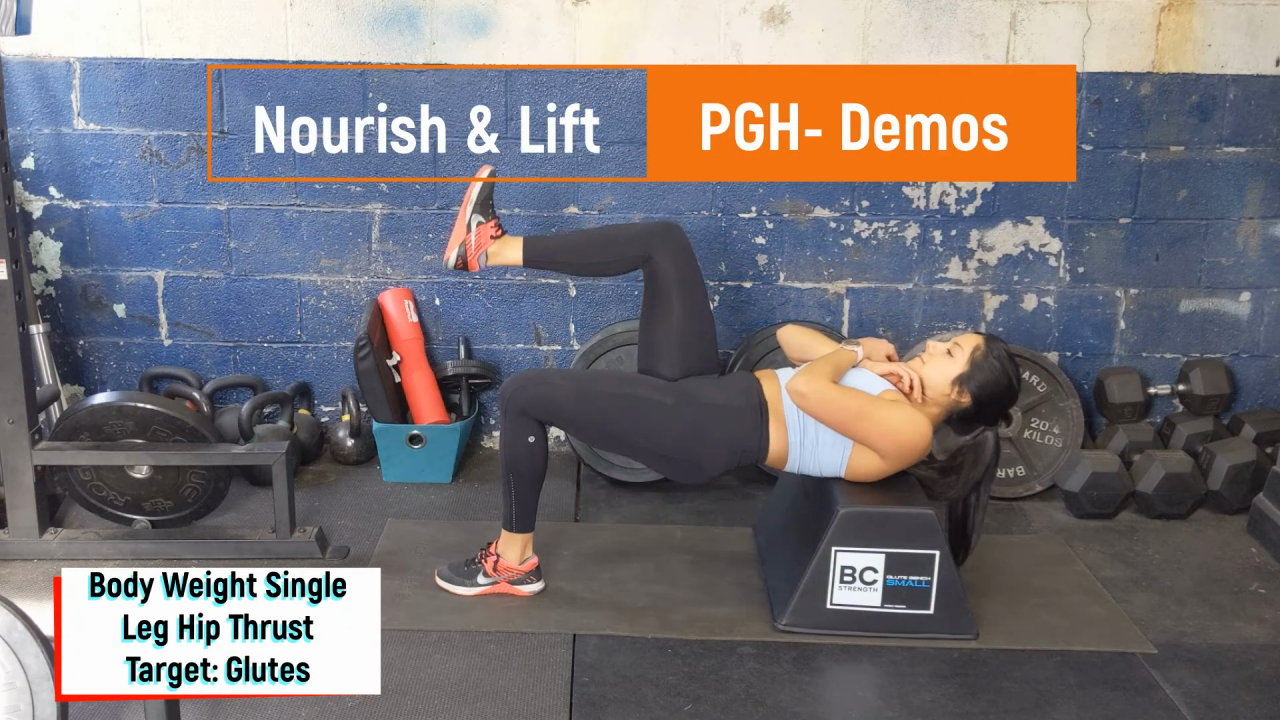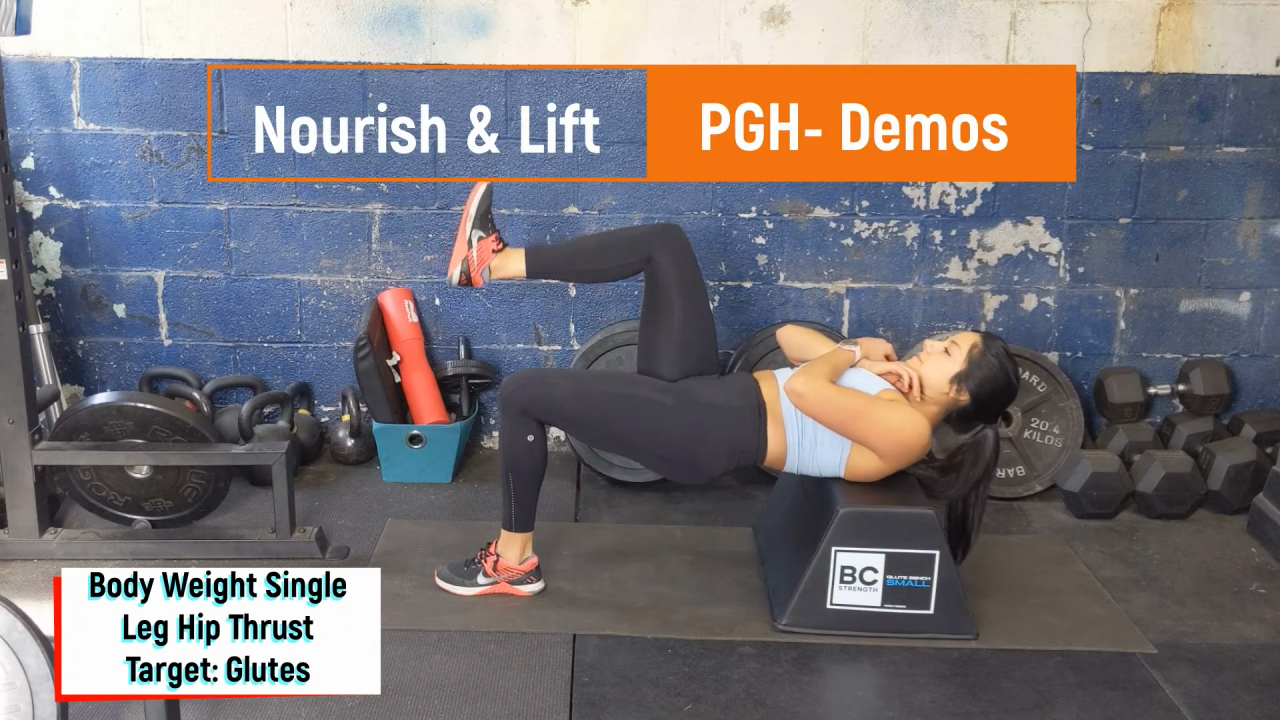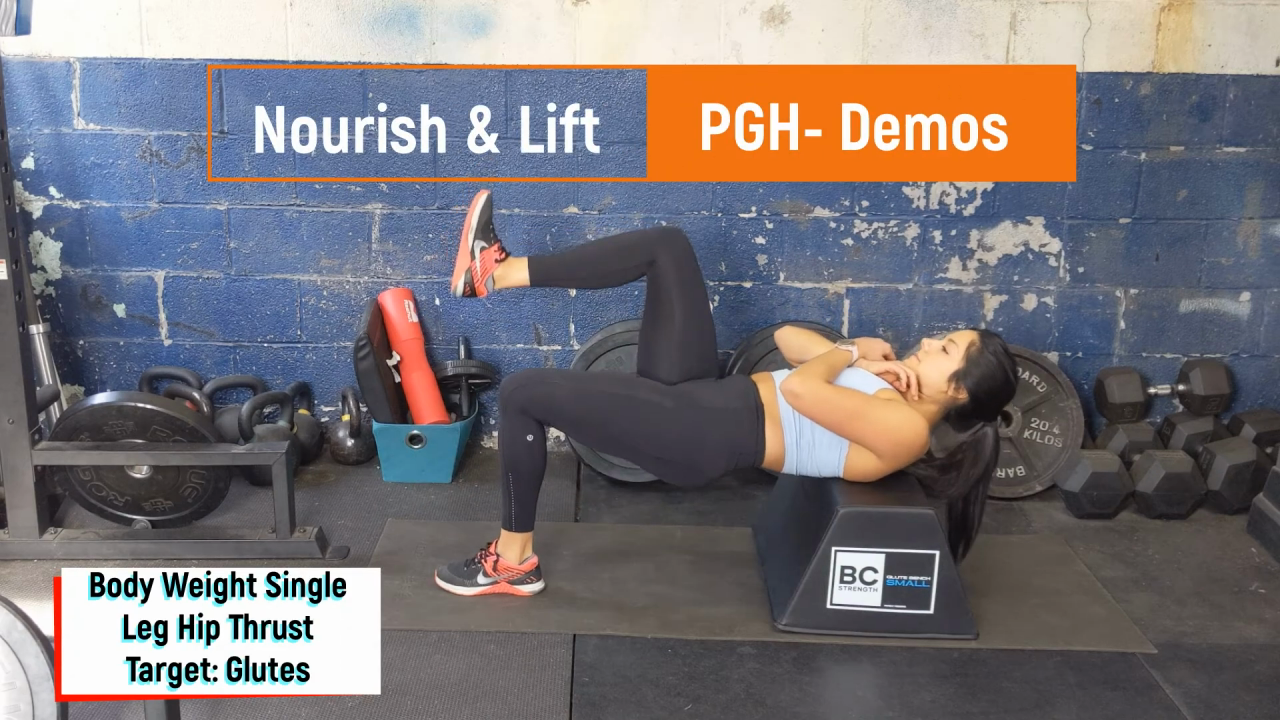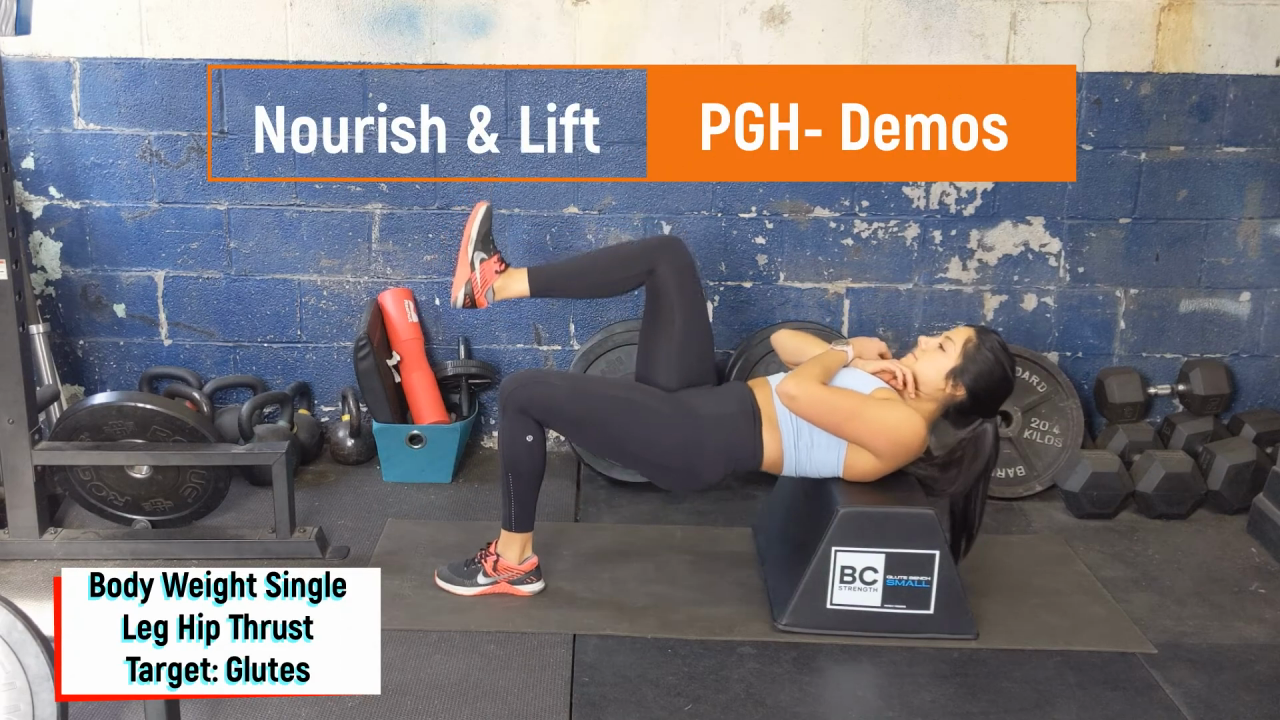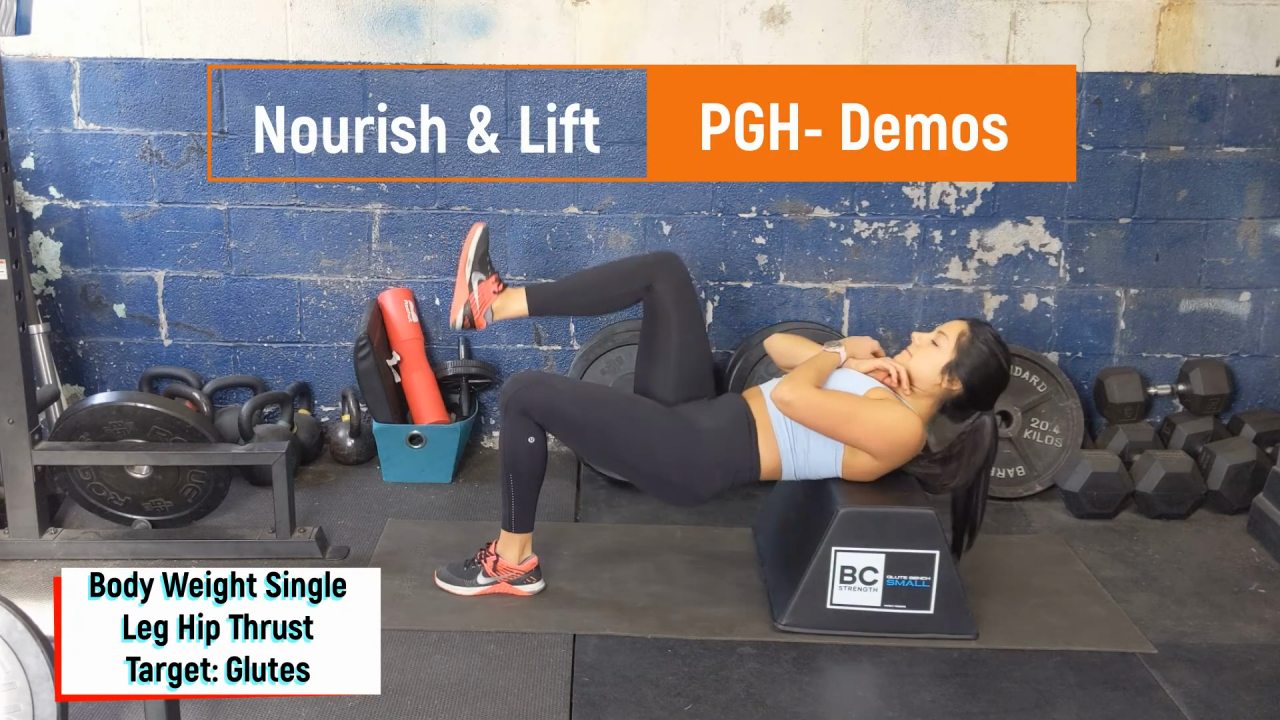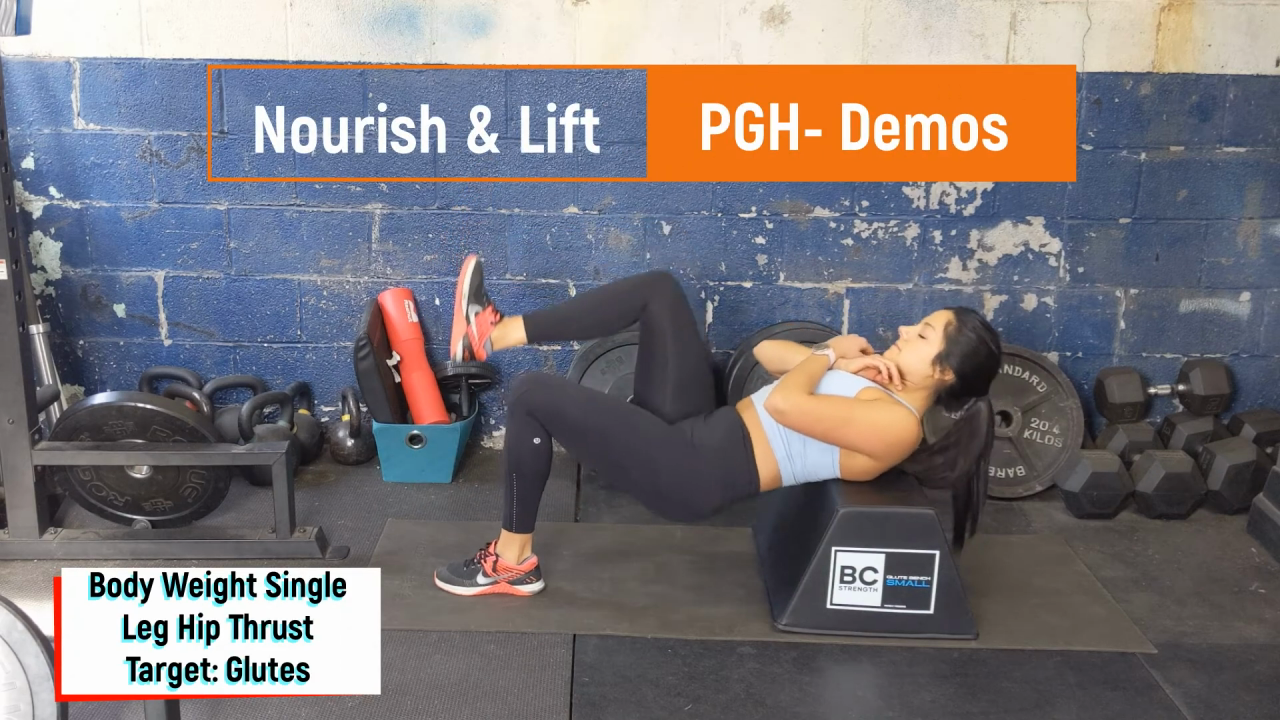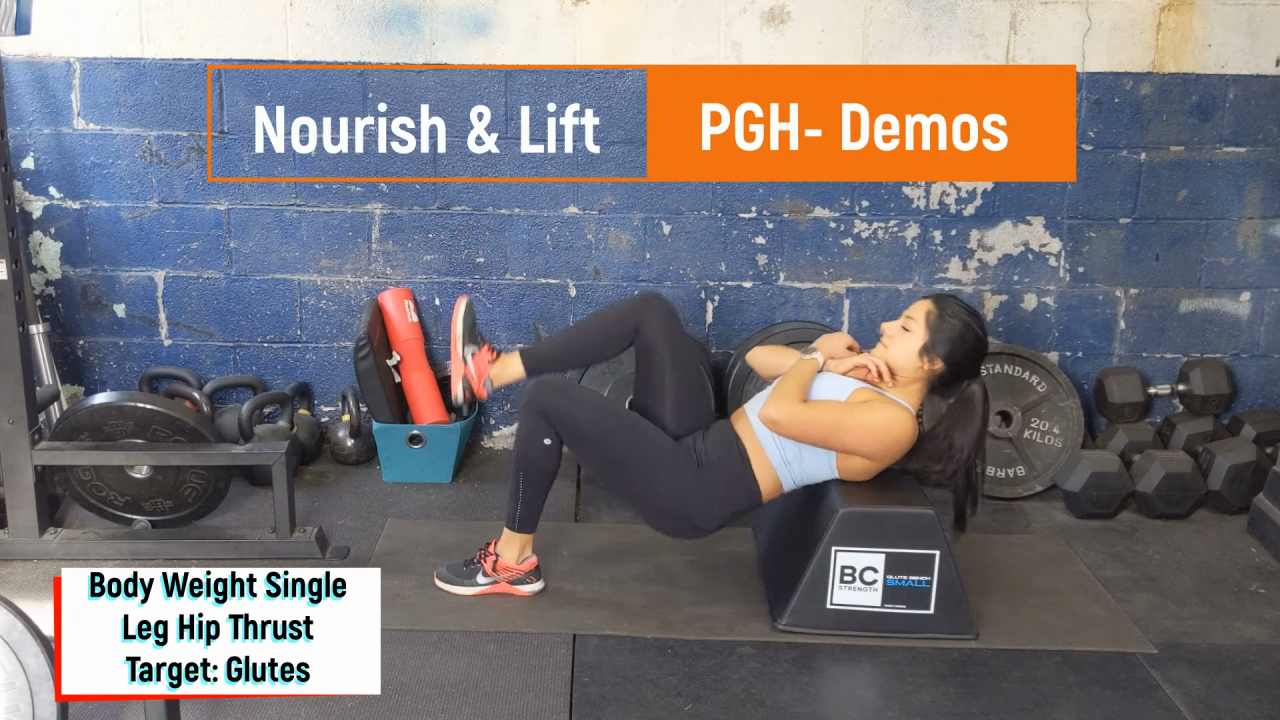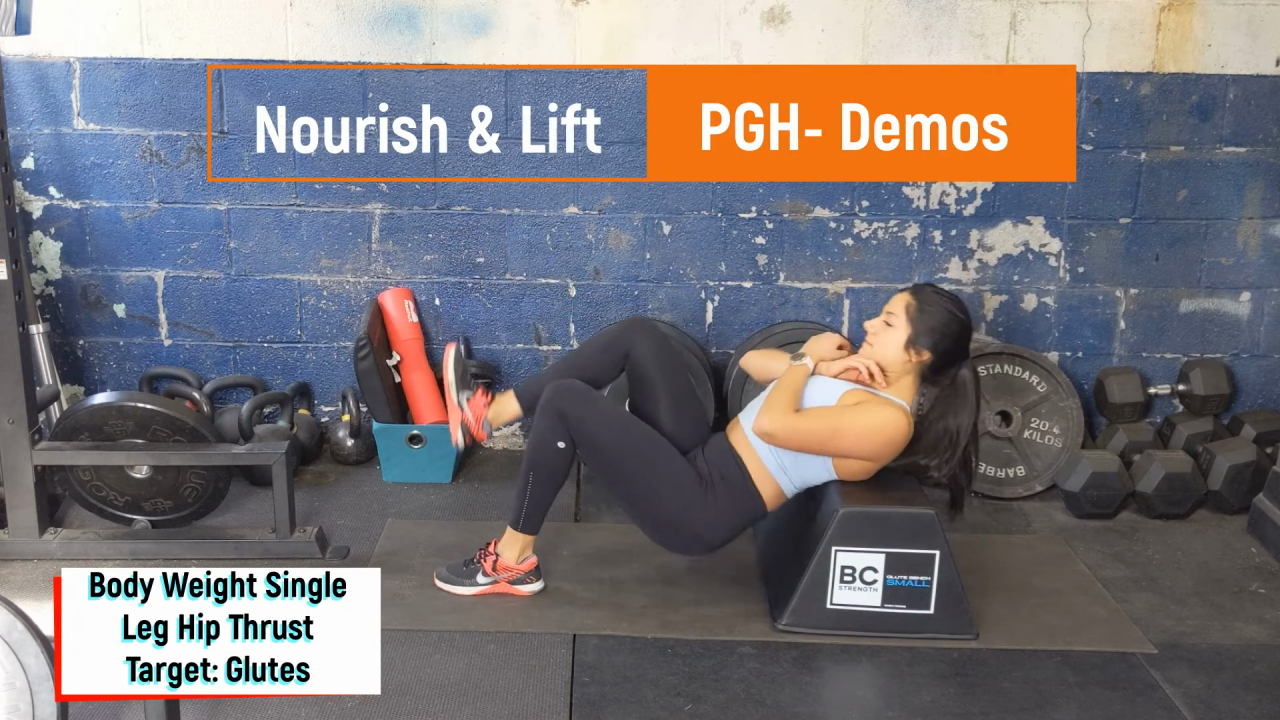
dt=0.2s
person 1, frame 1
left shoulder: (909, 430)
right shoulder: (897, 396)
left elbow: (806, 388)
right elbow: (790, 336)
left wrist: (855, 353)
right wrist: (859, 351)
left hip: (703, 431)
right hip: (702, 391)
left knee: (524, 393)
right knee: (663, 240)
left ankle: (513, 562)
right ankle: (492, 249)
person 1, frame 2
left shoulder: (907, 429)
right shoulder: (893, 393)
left elbow: (805, 387)
right elbow: (789, 337)
left wrist: (853, 352)
right wrist: (859, 355)
left hip: (701, 431)
right hip: (700, 393)
left knee: (523, 393)
right knee: (664, 242)
left ankle: (513, 562)
right ankle: (494, 263)
person 1, frame 3
left shoulder: (905, 429)
right shoulder: (891, 394)
left elbow: (800, 387)
right elbow: (788, 338)
left wrist: (849, 352)
right wrist: (855, 355)
left hip: (699, 435)
right hip: (699, 396)
left knee: (522, 392)
right knee: (667, 245)
left ankle: (513, 561)
right ankle: (497, 272)
person 1, frame 4
left shoulder: (904, 428)
right shoulder: (890, 393)
left elbow: (795, 389)
right elbow: (783, 340)
left wrist: (845, 353)
right wrist: (852, 357)
left hip: (696, 442)
right hip: (697, 404)
left knee: (523, 392)
right knee: (667, 254)
left ankle: (513, 561)
right ankle: (497, 283)
person 1, frame 5
left shoulder: (901, 427)
right shoulder: (886, 389)
left elbow: (790, 395)
right elbow: (776, 344)
left wrist: (838, 354)
right wrist: (845, 355)
left hip: (694, 455)
right hip: (696, 417)
left knee: (525, 394)
right knee: (664, 269)
left ankle: (512, 562)
right ankle: (496, 305)
person 1, frame 6
left shoulder: (897, 425)
right shoulder: (880, 380)
left elbow: (784, 401)
right elbow: (766, 351)
left wrist: (829, 354)
right wrist: (836, 356)
left hip: (693, 472)
right hip: (697, 431)
left knee: (534, 394)
right knee: (657, 289)
left ankle: (512, 563)
right ankle: (494, 334)
person 1, frame 7
left shoulder: (892, 423)
right shoulder: (875, 377)
left elbow: (778, 413)
right elbow: (758, 357)
left wrist: (817, 355)
right wrist: (826, 361)
left hip: (696, 491)
right hip: (702, 446)
left knee: (551, 397)
right knee: (650, 310)
left ankle: (512, 562)
right ankle: (493, 372)
person 1, frame 8
left shoulder: (888, 421)
right shoulder: (867, 377)
left elbow: (772, 423)
right elbow: (751, 362)
left wrist: (808, 360)
right wrist: (819, 364)
left hip: (702, 508)
right hip: (704, 459)
left knee: (567, 400)
right knee: (637, 334)
left ankle: (511, 562)
right ankle: (488, 413)
